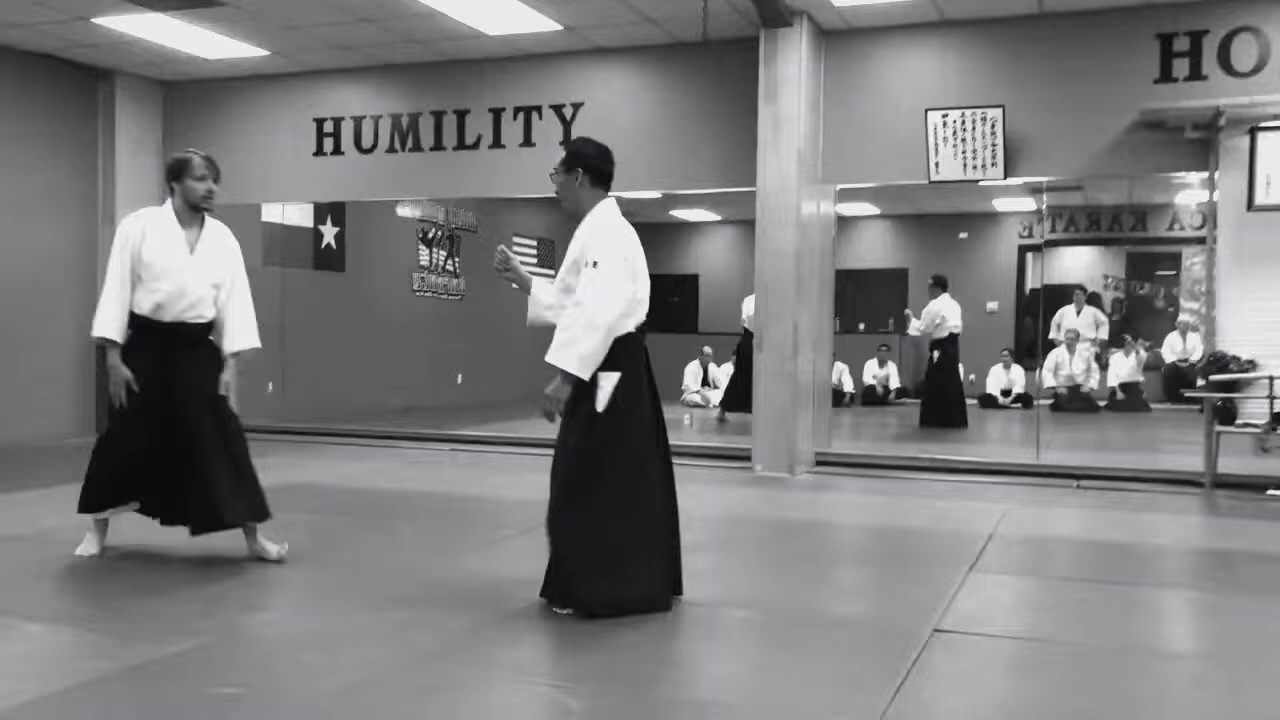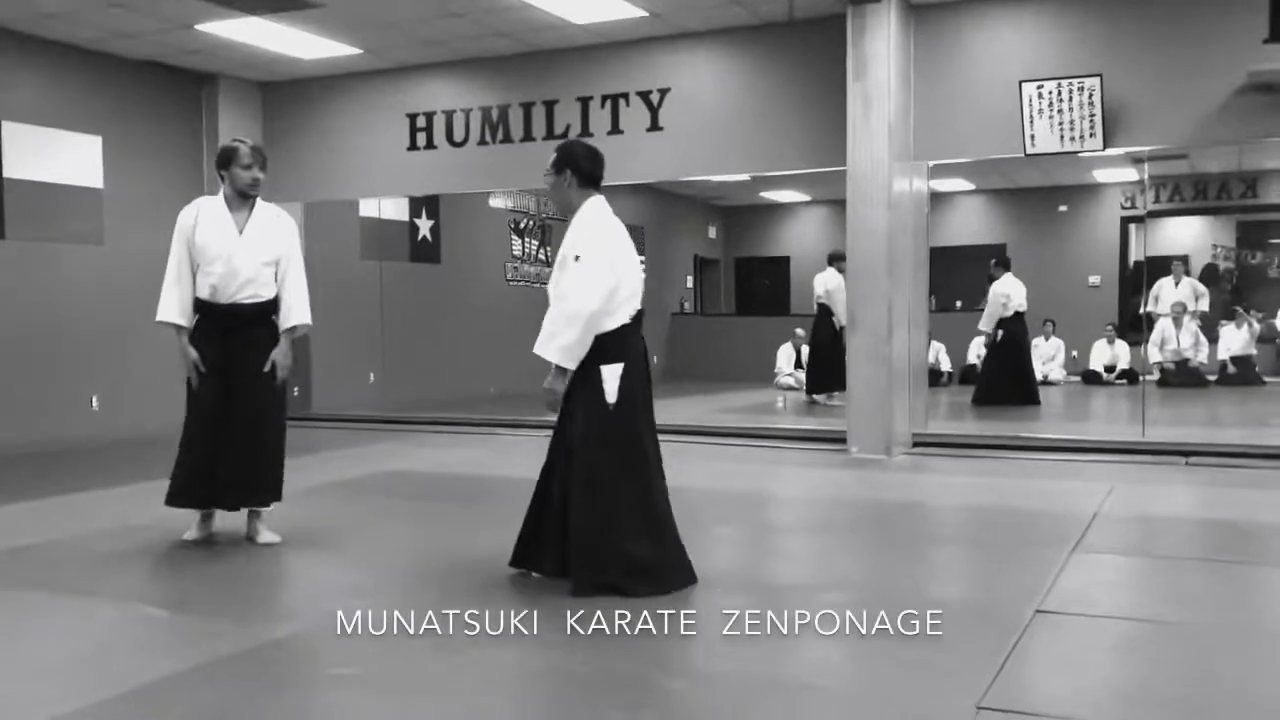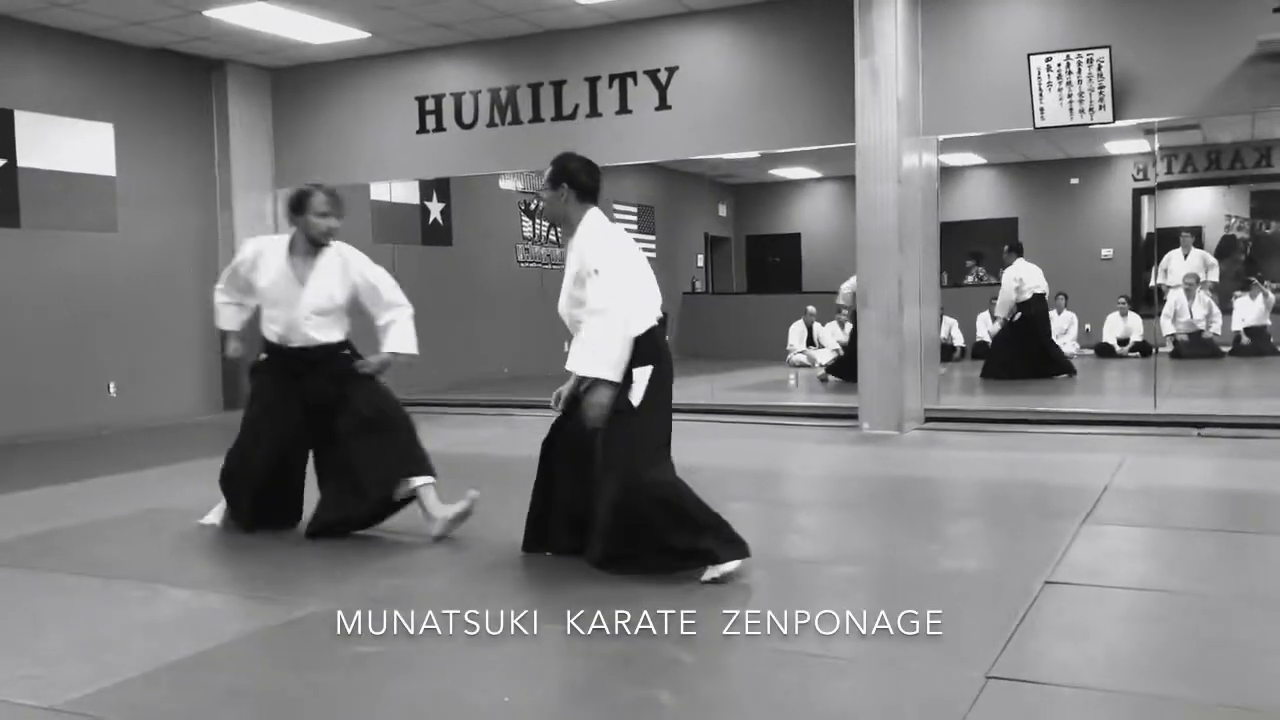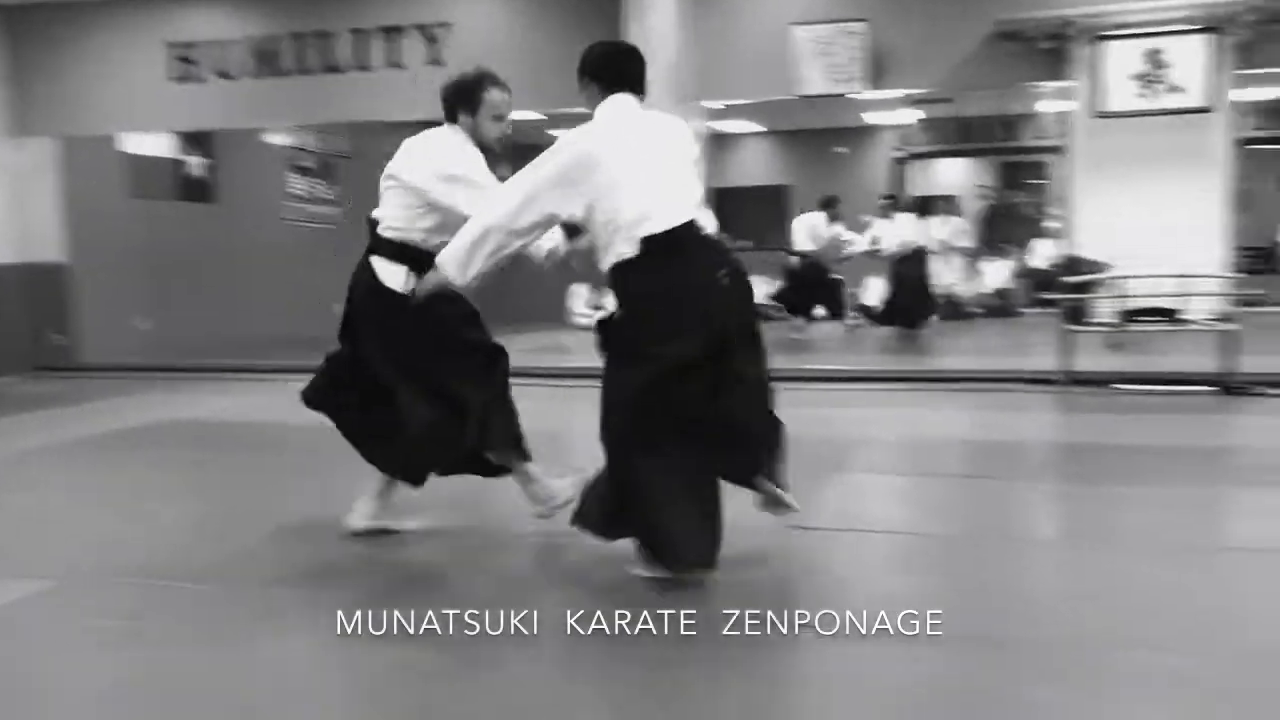
dt=0.7s
person 1, frame 1
left shoulder: (605, 231)
right shoulder: (599, 230)
left elbow: (598, 311)
right elbow: (575, 301)
left wrist: (563, 377)
right wrist: (523, 281)
left hip: (608, 371)
right hip: (612, 371)
left knee: (595, 482)
right knee: (621, 480)
left ankle: (605, 590)
right ankle: (640, 585)
person 1, frame 2
left shoulder: (591, 227)
right shoulder: (596, 224)
left elbow: (581, 306)
left wrist: (559, 368)
right wrist: (564, 363)
left hip: (609, 361)
right hip: (603, 361)
left knee: (620, 468)
right knee: (575, 462)
left ankle: (654, 569)
right ankle: (561, 558)
person 1, frame 3
left shoulder: (599, 242)
right shoulder: (586, 241)
left elbow: (611, 314)
left wrist: (601, 382)
right wrist: (574, 379)
left hip: (636, 367)
right hip: (617, 368)
left knee: (635, 467)
right knee: (568, 446)
left ankle: (716, 548)
right ankle: (569, 535)
person 1, frame 4
left shoulder: (580, 148)
right shoulder: (674, 131)
left elbow: (511, 209)
left wrist: (448, 268)
left hip: (655, 287)
right hip: (713, 269)
left knee: (641, 419)
right knee: (733, 387)
left ankle: (676, 548)
right ankle: (761, 471)
person 2, frame 1
left shoulder: (224, 240)
right shoulder: (139, 226)
left elbow: (235, 301)
right elbow: (117, 290)
left wrist: (231, 364)
right wrist: (114, 357)
left hip: (196, 348)
right hip: (144, 345)
left knee: (223, 438)
right knee: (124, 439)
left ankle: (254, 535)
right ankle: (98, 527)
person 2, frame 2
left shoulder: (280, 221)
right shoulder: (194, 215)
left elbow: (292, 282)
right elbow: (180, 279)
left wrist: (286, 342)
right wrist: (184, 341)
left hip: (260, 329)
right hip: (211, 329)
left knee: (261, 425)
right knee: (206, 423)
left ankle: (255, 517)
right ankle: (205, 515)
person 2, frame 3
left shoulder: (349, 261)
right shoulder: (258, 253)
left elbow: (394, 307)
right elbow: (228, 290)
left wrist: (389, 352)
right wrist: (232, 335)
left hip: (336, 364)
right hip: (280, 368)
left knee: (383, 421)
right knee: (259, 446)
left ankle: (435, 511)
right ankle: (231, 506)
person 2, frame 4
left shoulder: (437, 149)
right shoulder: (449, 158)
right wrist: (557, 237)
left hip: (393, 281)
right hip: (402, 286)
right knee: (473, 374)
left ankle: (375, 506)
right ankle: (532, 486)
